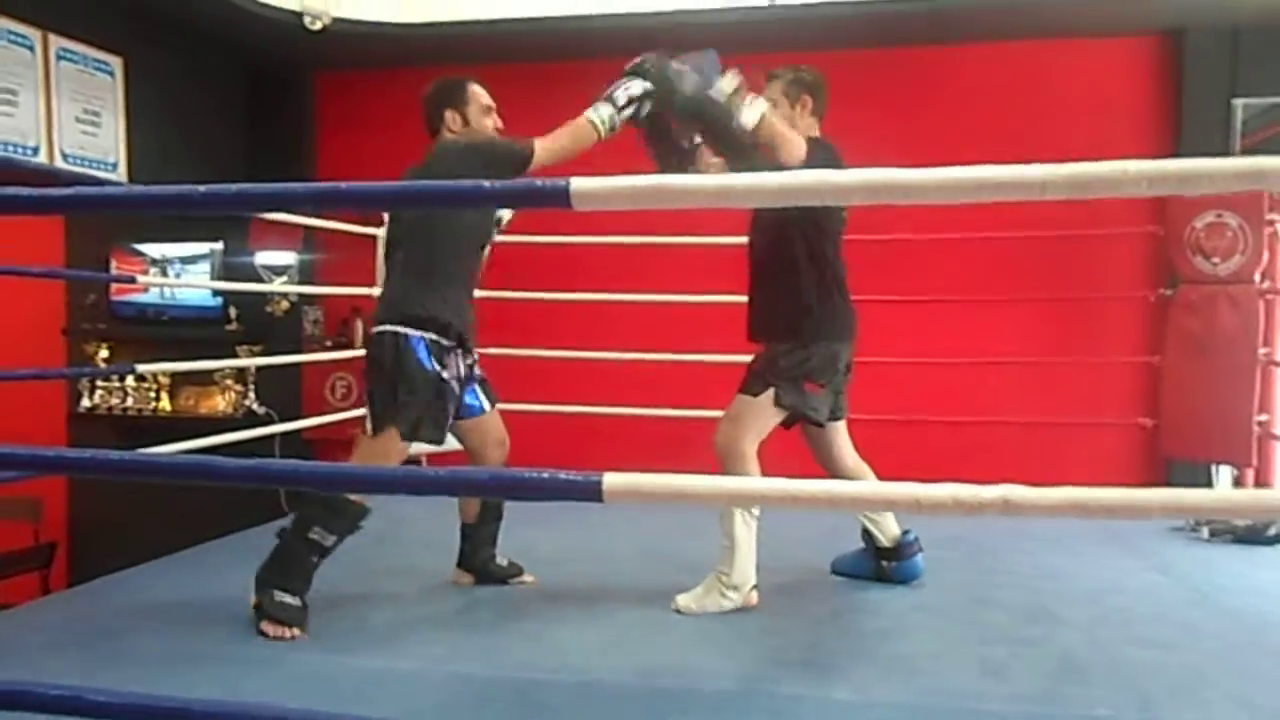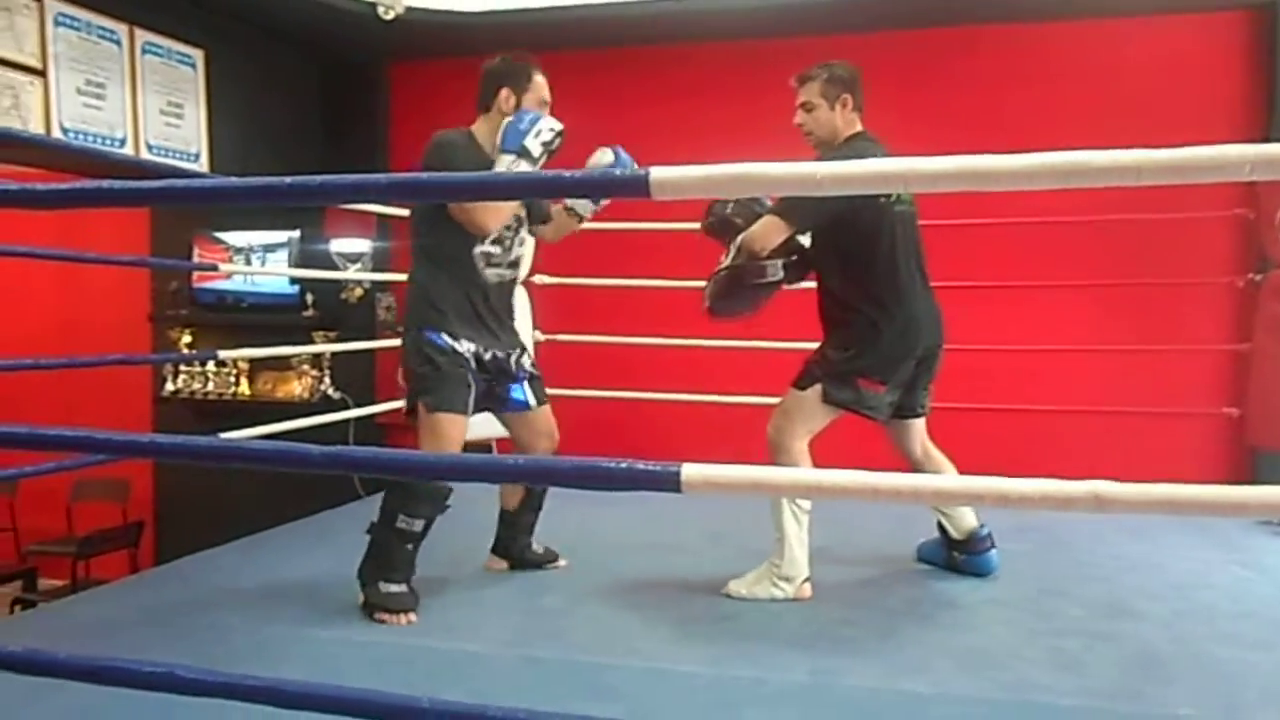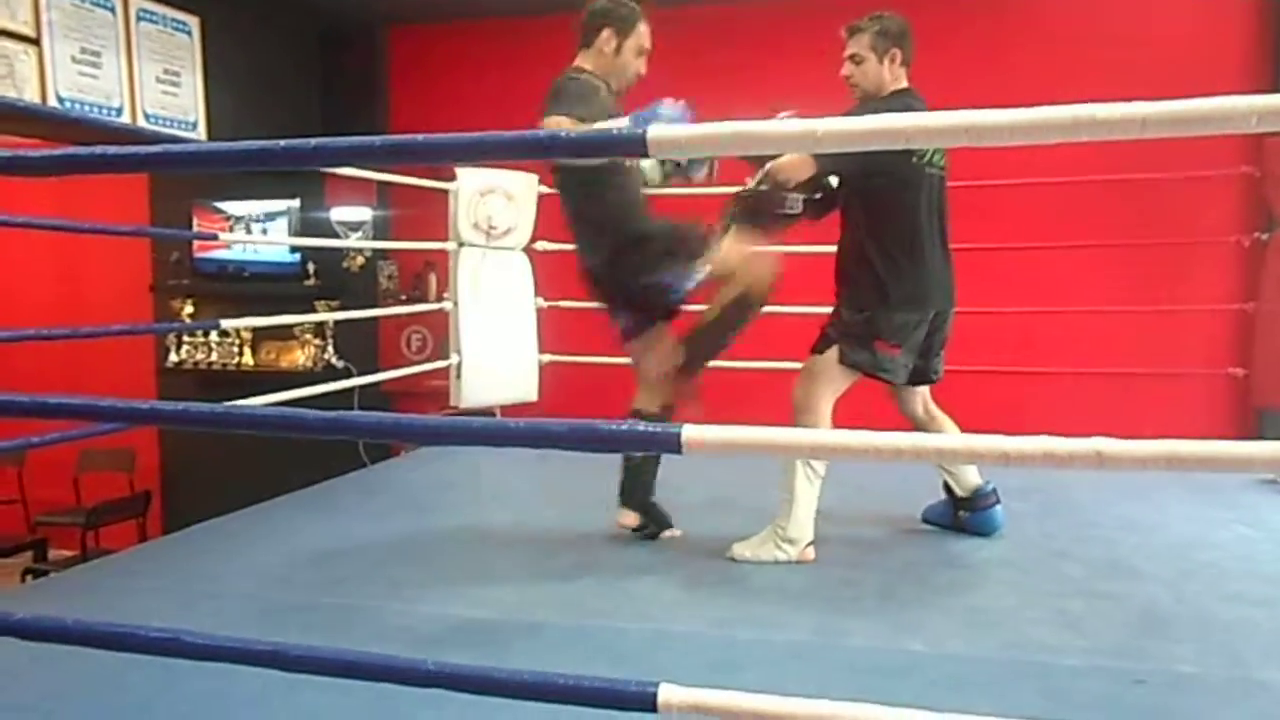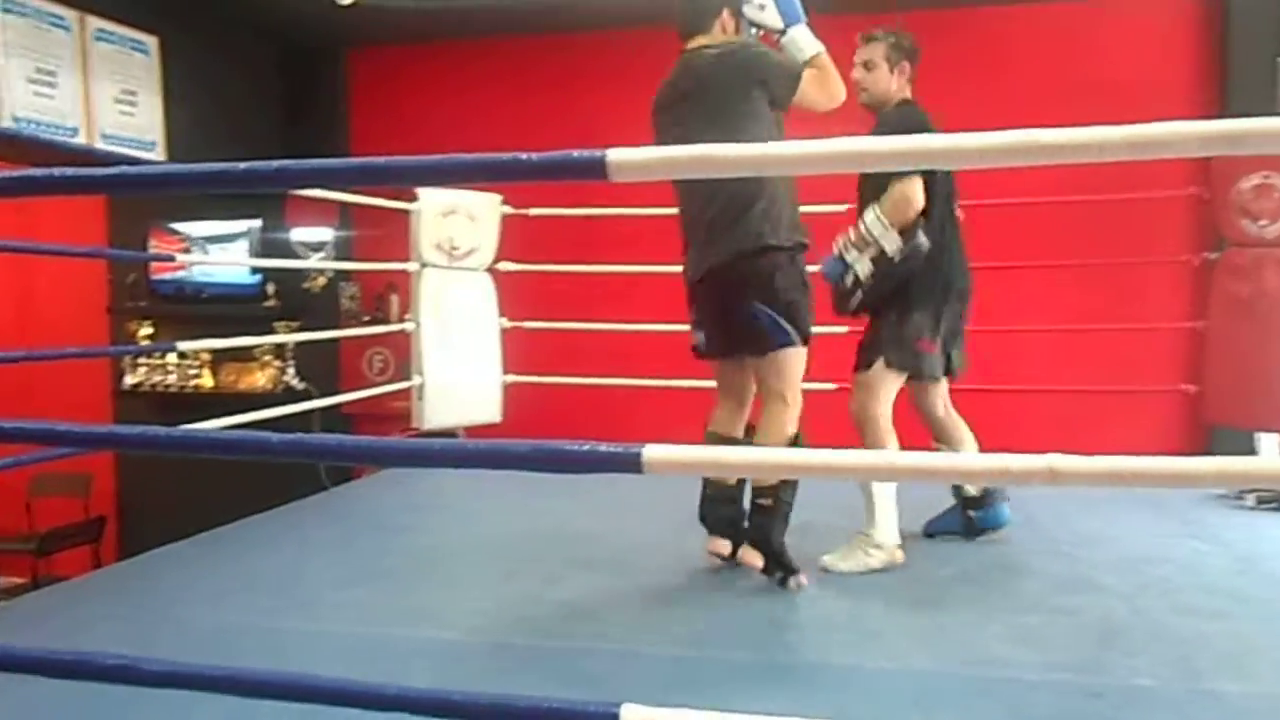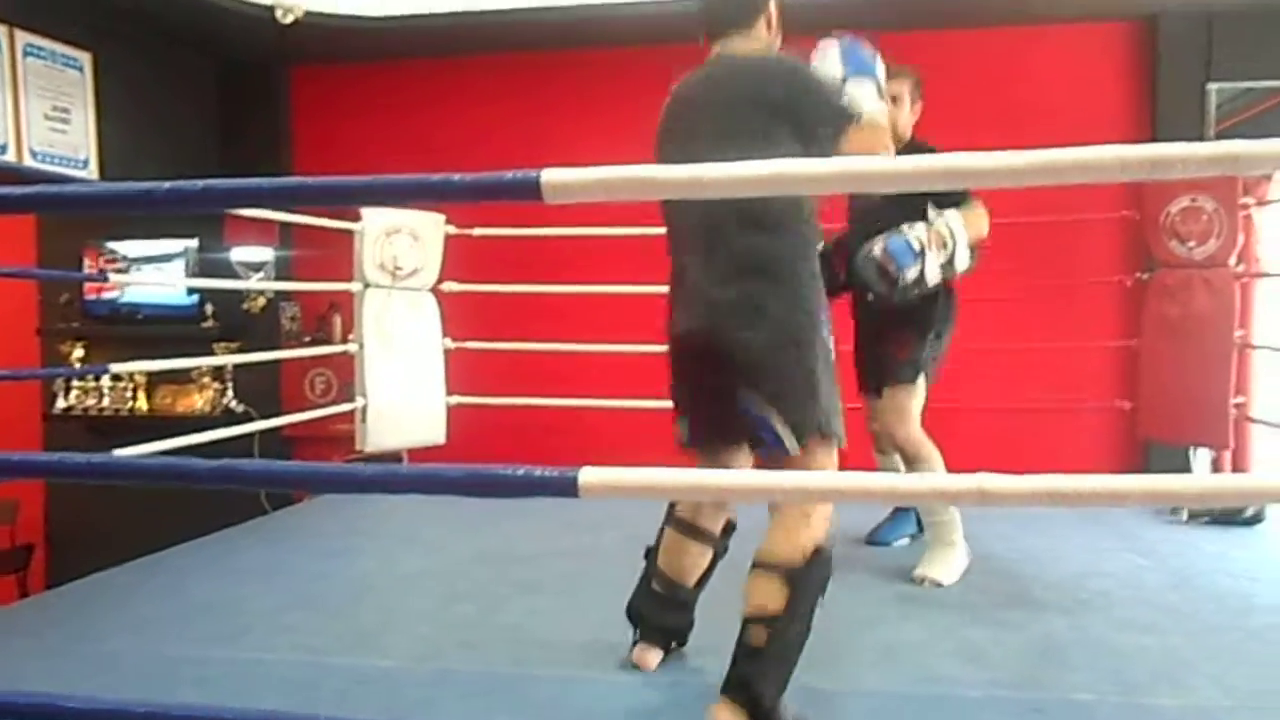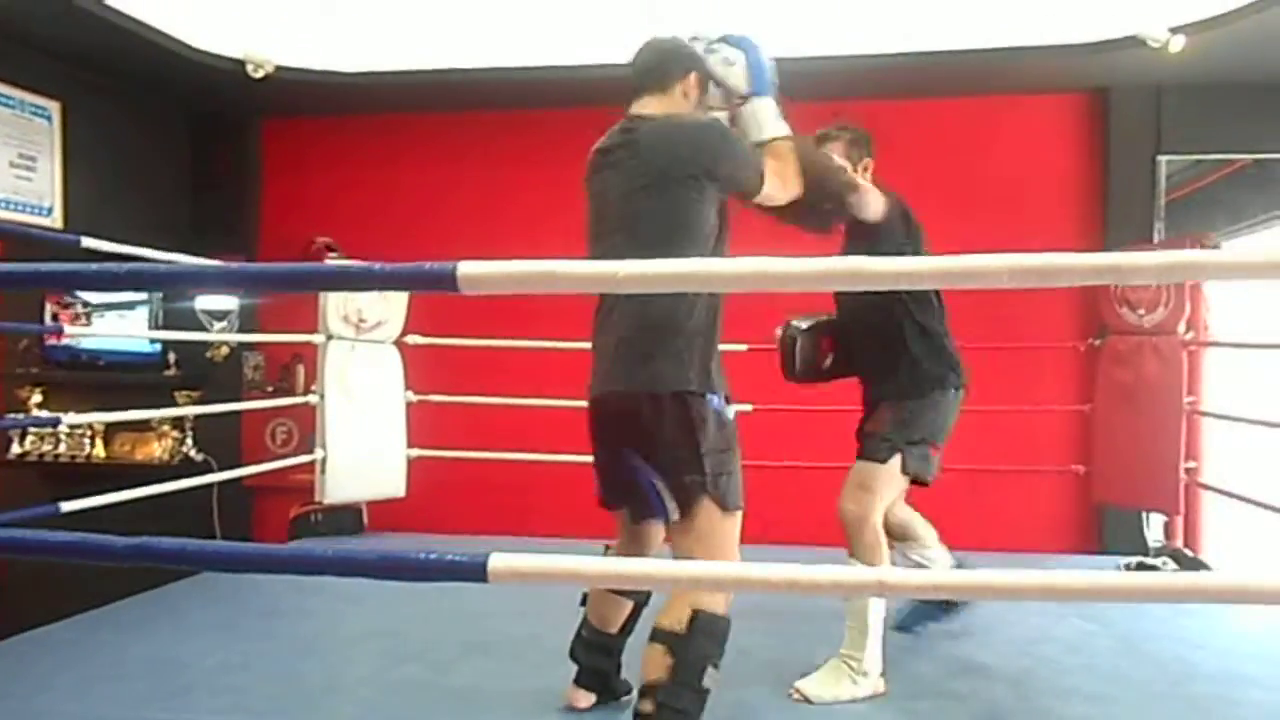
dt=0.7s
person 1, frame 1
left shoulder: (454, 174)
right shoulder: (467, 156)
right elbow: (564, 146)
left wrist: (490, 216)
right wrist: (613, 104)
left hip: (442, 339)
right hip: (413, 338)
left knee: (493, 448)
right knee: (374, 466)
left ankle: (476, 557)
right ankle: (280, 582)
person 1, frame 2
left shoulder: (514, 171)
right shoulder: (448, 150)
left elbow: (551, 228)
right elbow: (483, 219)
left wrist: (592, 192)
right wrist: (519, 157)
left hip: (496, 333)
right hip: (444, 331)
left knee: (541, 440)
right knee: (442, 452)
left ankle: (511, 545)
right ankle: (384, 575)
person 1, frame 3
left shoulder: (596, 95)
right shoulder: (575, 89)
right wrist: (633, 131)
left hip: (616, 258)
right hip: (630, 244)
left knee: (657, 380)
right knee: (757, 267)
left ankle: (638, 504)
right ankle: (687, 357)
person 1, frame 4
left shoulder: (670, 94)
right shoulder: (740, 64)
right elbow: (829, 94)
left hip: (707, 263)
right hip: (761, 250)
left knee: (733, 394)
right knee: (782, 395)
left ankle: (723, 526)
right ankle: (764, 540)
person 1, frame 5
left shoulder: (682, 101)
right shoulder: (785, 77)
right elbow: (875, 157)
right wrist: (861, 86)
left hip: (698, 324)
right hip: (771, 321)
left knee: (722, 478)
right knee: (806, 500)
left ankle: (653, 630)
person 1, frame 6
left shoulder: (609, 153)
right shoulder: (695, 137)
right elbow: (783, 185)
right wrist: (755, 94)
left hip: (619, 381)
right hip: (671, 382)
left knee: (641, 535)
right knee: (710, 561)
person 2, frame 1
left shoulder: (818, 161)
right shoulder: (783, 169)
left elbow: (790, 151)
right elbow: (717, 170)
left wrist: (734, 99)
right wrist: (690, 129)
left hip: (811, 334)
right hip: (813, 333)
left knee: (734, 439)
right knee: (833, 448)
left ankle: (735, 582)
right ankle: (896, 548)
person 2, frame 2
left shoulder: (839, 168)
right shoulder: (882, 163)
left elbow: (762, 240)
left wrist: (733, 256)
right wrist: (785, 250)
left hip: (874, 335)
right hip: (917, 329)
left knee: (786, 433)
right knee: (913, 441)
left ankle: (789, 574)
right ankle: (972, 542)
person 2, frame 3
left shoulder: (879, 118)
right shoulder: (921, 121)
left elbow: (788, 170)
left wrist: (759, 183)
right wrist: (816, 177)
left hip: (886, 294)
right hip: (925, 289)
left knee: (811, 398)
right knee: (915, 403)
left ankle: (791, 537)
right ankle: (975, 500)
person 2, frame 4
left shoulder: (897, 126)
right shoulder: (915, 126)
left elbow: (909, 199)
left wrist: (850, 254)
right wrist: (868, 260)
left hip: (919, 291)
right hip: (939, 285)
left knee: (869, 407)
right knee: (932, 402)
left ankle: (880, 539)
right ankle: (981, 502)
person 2, frame 5
left shoulder: (931, 161)
left elbow: (976, 221)
left wrist: (920, 240)
right wrist: (829, 262)
left hip: (919, 312)
right hip: (873, 312)
left knee: (901, 425)
right knee: (879, 423)
left ankle: (949, 540)
right ankle: (912, 508)
person 2, frame 6
left shoulder: (884, 214)
right shoulder: (860, 234)
left elbow: (857, 196)
right wrist: (824, 337)
left hip: (920, 386)
right hip: (894, 385)
left knee: (859, 509)
right knee: (885, 506)
left ankle: (860, 666)
right ankle: (944, 579)
